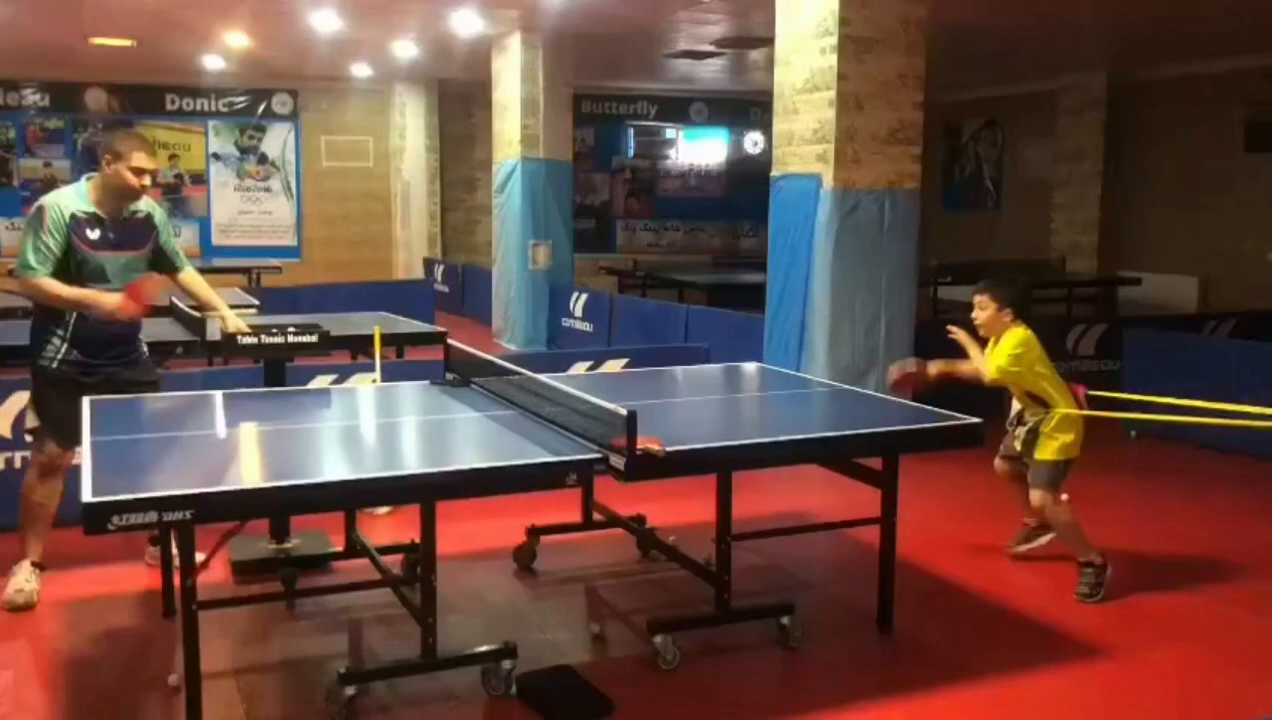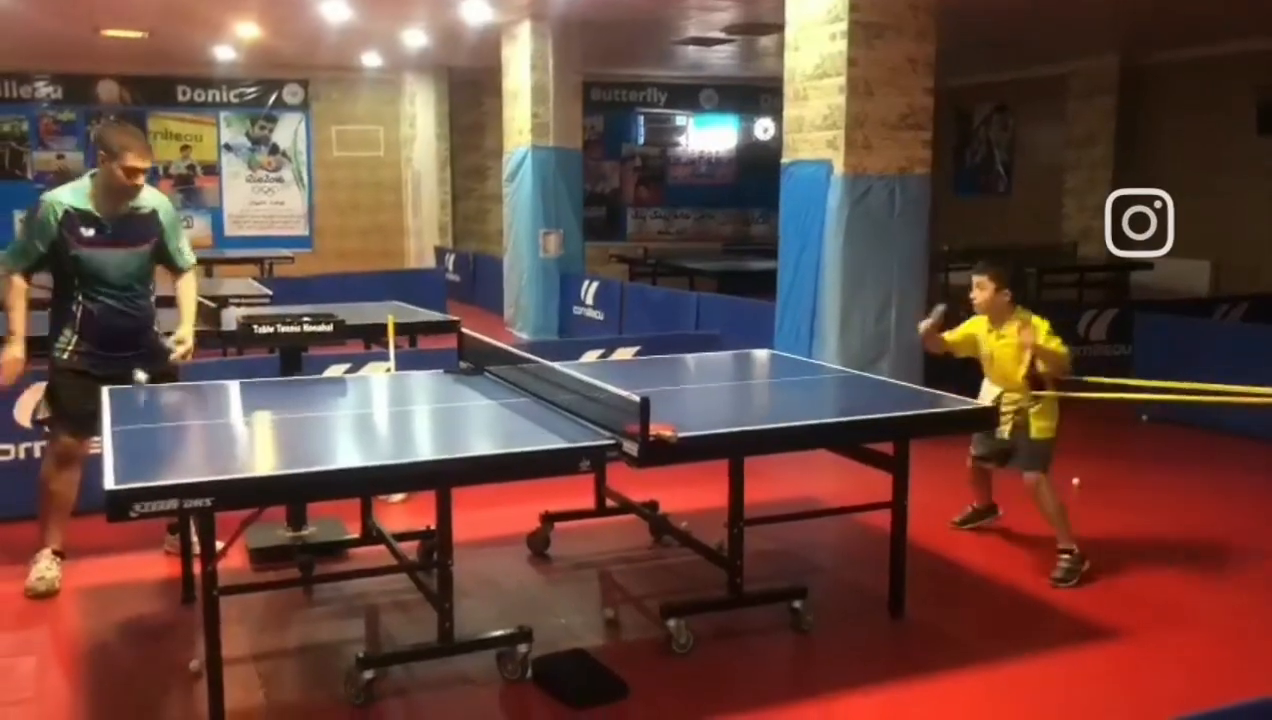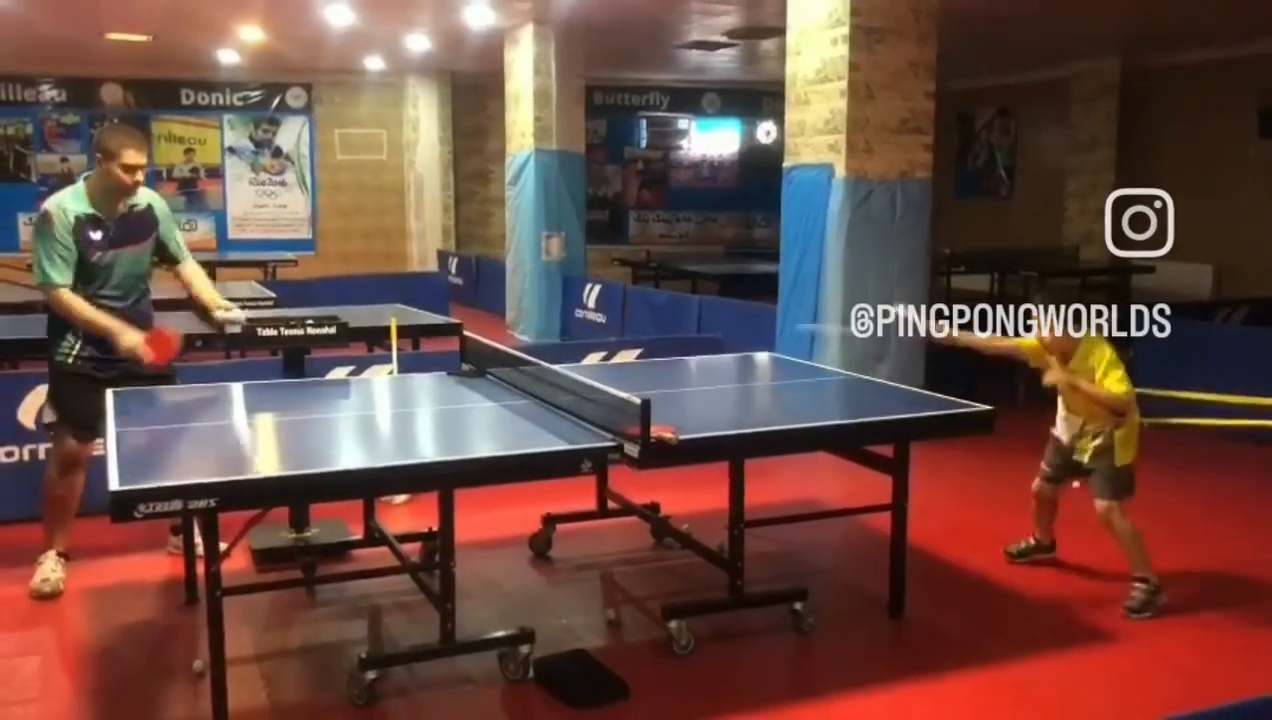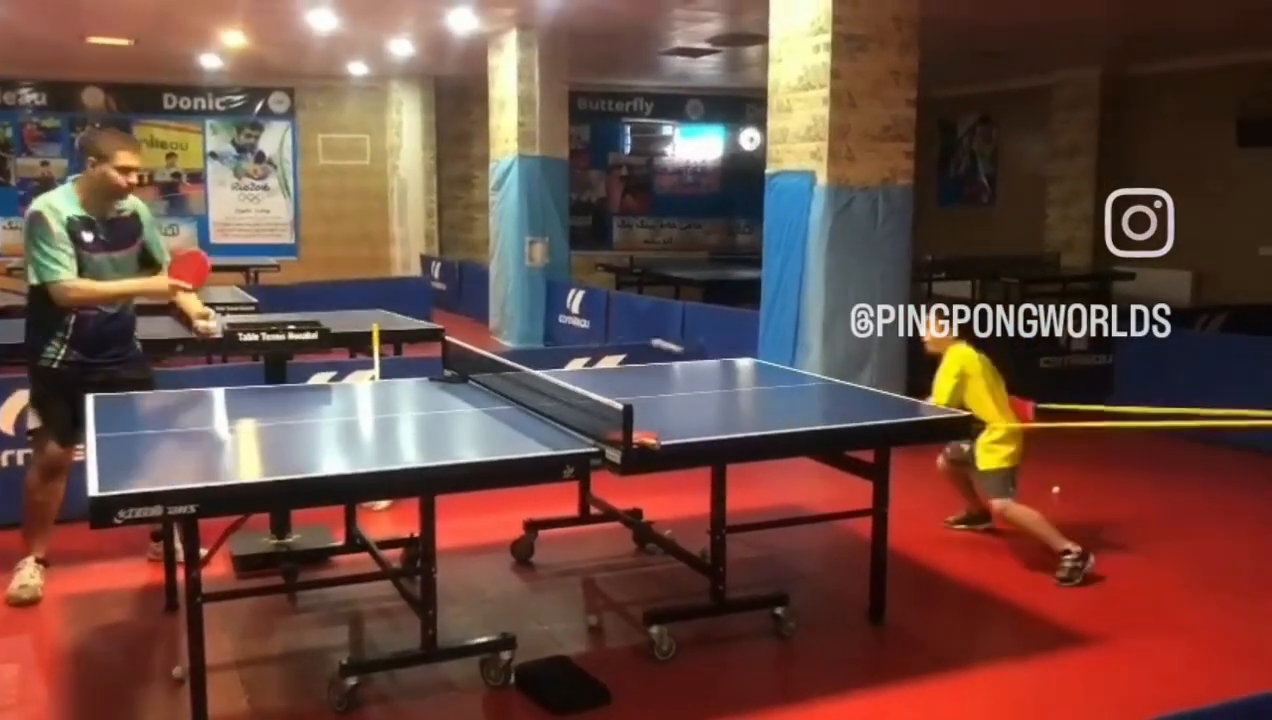
dt=0.7s
person 1, frame 1
left shoulder: (150, 214)
right shoulder: (57, 209)
left elbow: (180, 268)
left wrist: (223, 310)
right wrist: (97, 299)
left hip: (126, 354)
right hip: (65, 357)
right knee: (51, 456)
left ankle: (162, 541)
person 1, frame 2
left shoulder: (158, 208)
right shoulder: (56, 207)
left elbow: (182, 269)
left wrist: (186, 326)
left hip: (143, 348)
right hip: (81, 351)
right knee: (66, 448)
left ankle: (179, 530)
right ankle: (49, 551)
person 1, frame 3
left shoulder: (150, 204)
right shoulder: (59, 213)
left elbow: (181, 259)
right elbow: (57, 292)
left wrist: (214, 301)
right wrist: (116, 331)
left hip: (145, 348)
right hip: (87, 352)
right knee: (70, 449)
left ankle: (182, 531)
right ankle: (54, 552)
person 1, frame 4
left shoulder: (135, 211)
right shoulder: (48, 213)
left elbow: (162, 266)
right elbow: (64, 291)
left wrist: (191, 305)
right wrist: (144, 286)
left hip: (122, 353)
right hip: (63, 357)
right knee: (52, 455)
left ankle: (162, 535)
right ankle: (33, 558)
person 2, frame 1
left shoulder: (1019, 339)
right shoulder: (1002, 339)
left elbow: (991, 373)
right elbow: (981, 369)
left wrist: (969, 343)
right wrist: (944, 366)
left hip: (1055, 424)
right hip: (1030, 417)
left knee: (1042, 501)
right knee: (1004, 466)
left ankle: (1094, 563)
right ankle: (1038, 525)
person 2, frame 2
left shoulder: (1034, 325)
right shoulder: (976, 327)
left elbow: (1063, 368)
right elbow: (938, 346)
left wrist: (1037, 348)
right wrist: (927, 332)
left hip: (1032, 410)
right hip: (996, 404)
left knee: (1034, 479)
right knee: (976, 463)
left ankle: (1070, 552)
right ankle: (984, 508)
person 2, frame 3
left shoulder: (1101, 352)
right shoulder: (1043, 346)
left elbow: (1123, 399)
right elbow: (1000, 344)
left wrist: (1075, 383)
right wrist: (957, 338)
left hip: (1111, 433)
right hip: (1072, 428)
left knee: (1107, 508)
right knee: (1043, 486)
left ankle: (1146, 581)
right ankle: (1043, 543)
person 2, frame 4
left shoulder: (954, 361)
right shoulder: (968, 356)
left elbow: (939, 407)
left hip: (995, 439)
right hip: (983, 434)
left knee: (1001, 505)
right knee: (946, 463)
left ankle: (1072, 552)
right ankle: (978, 514)
